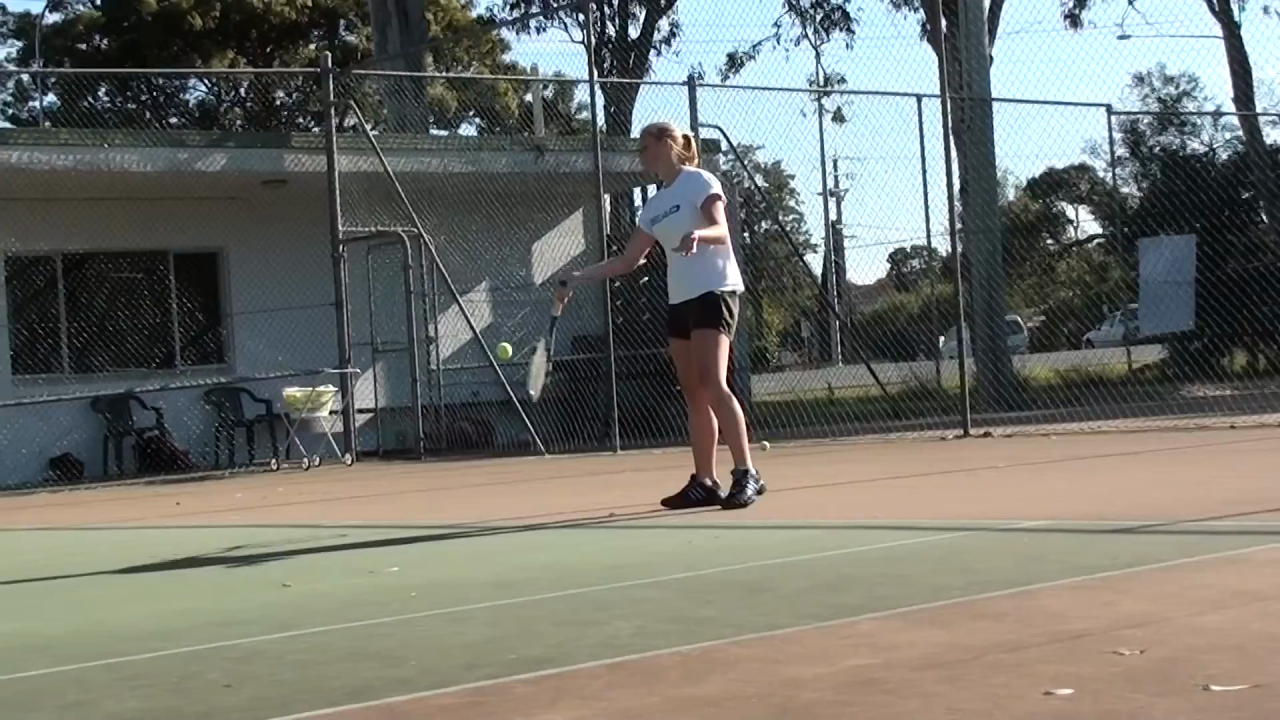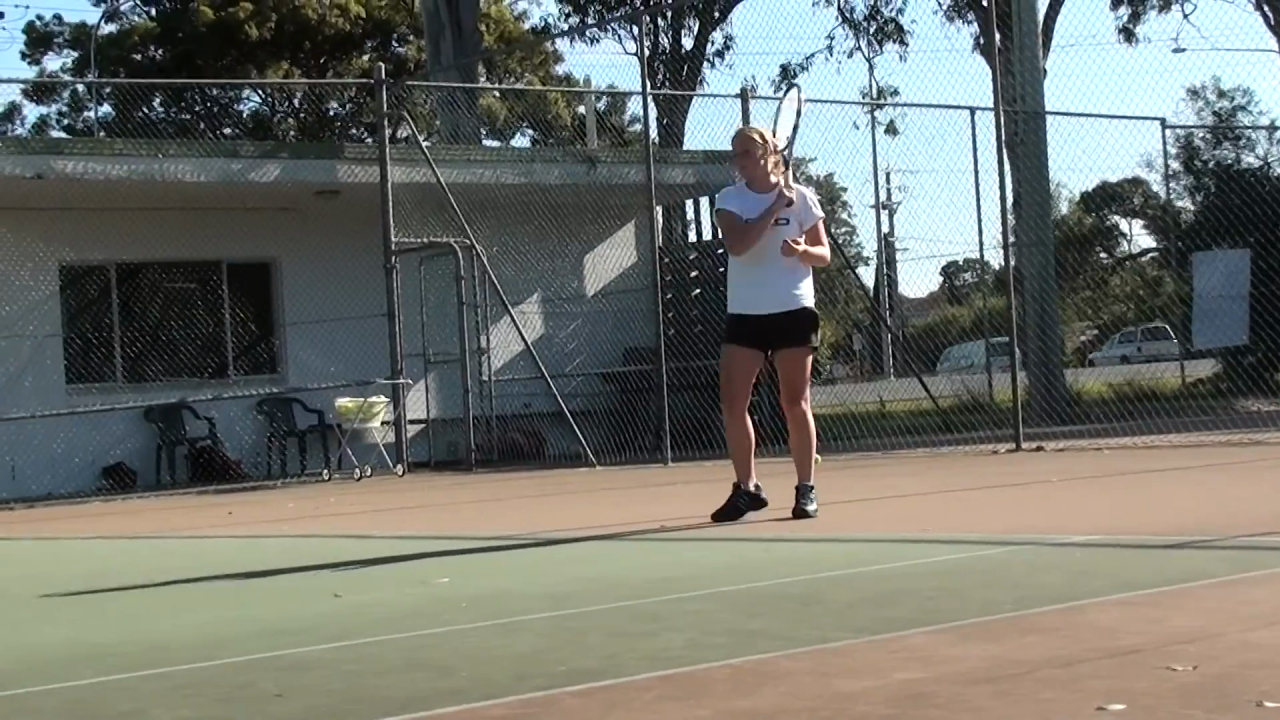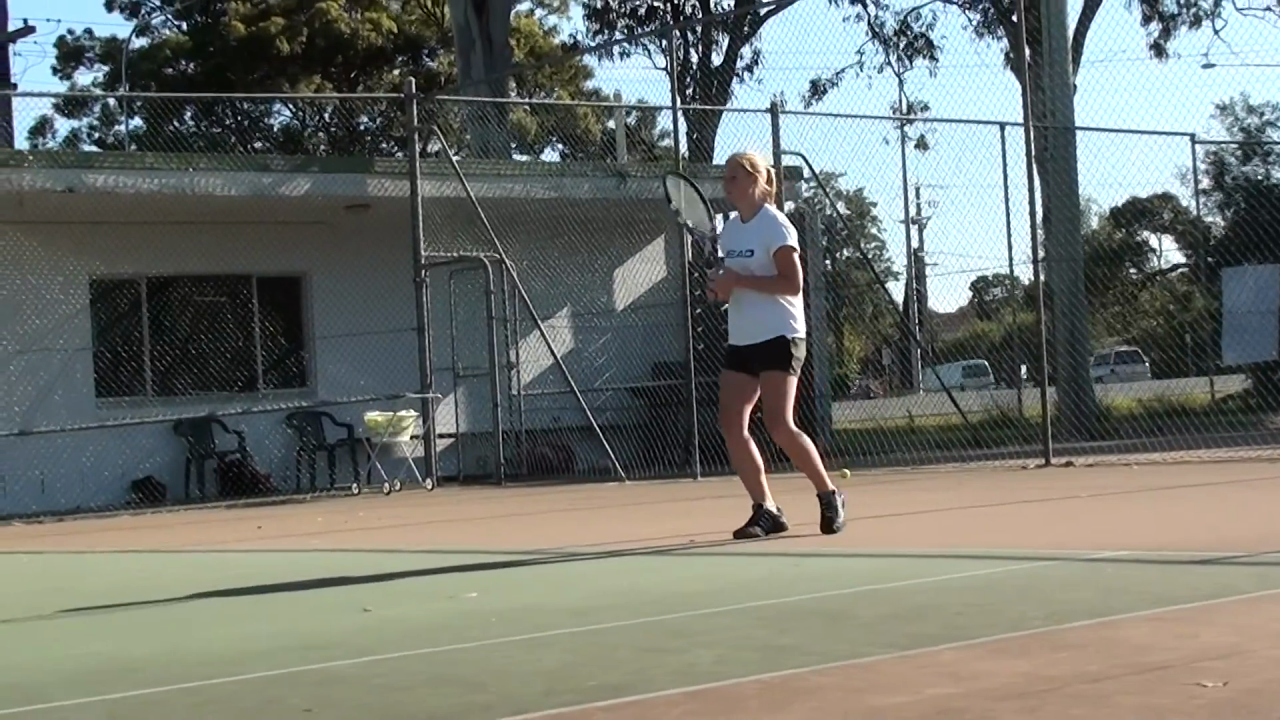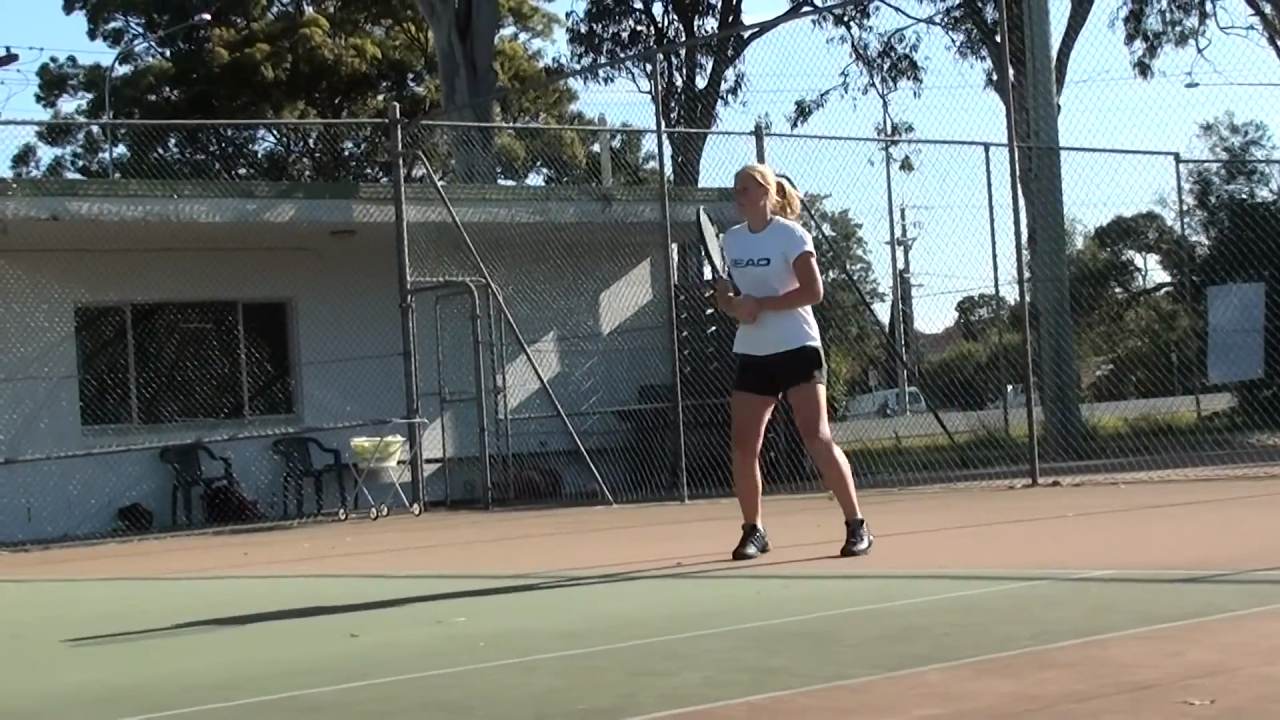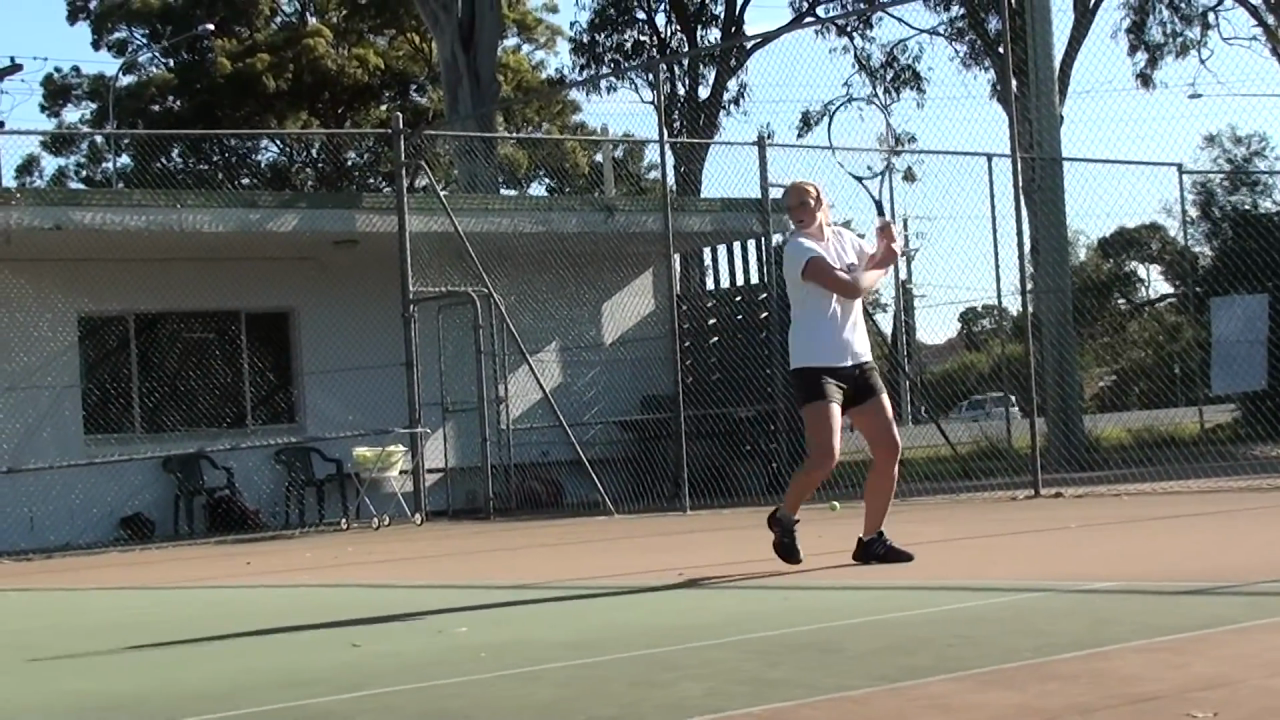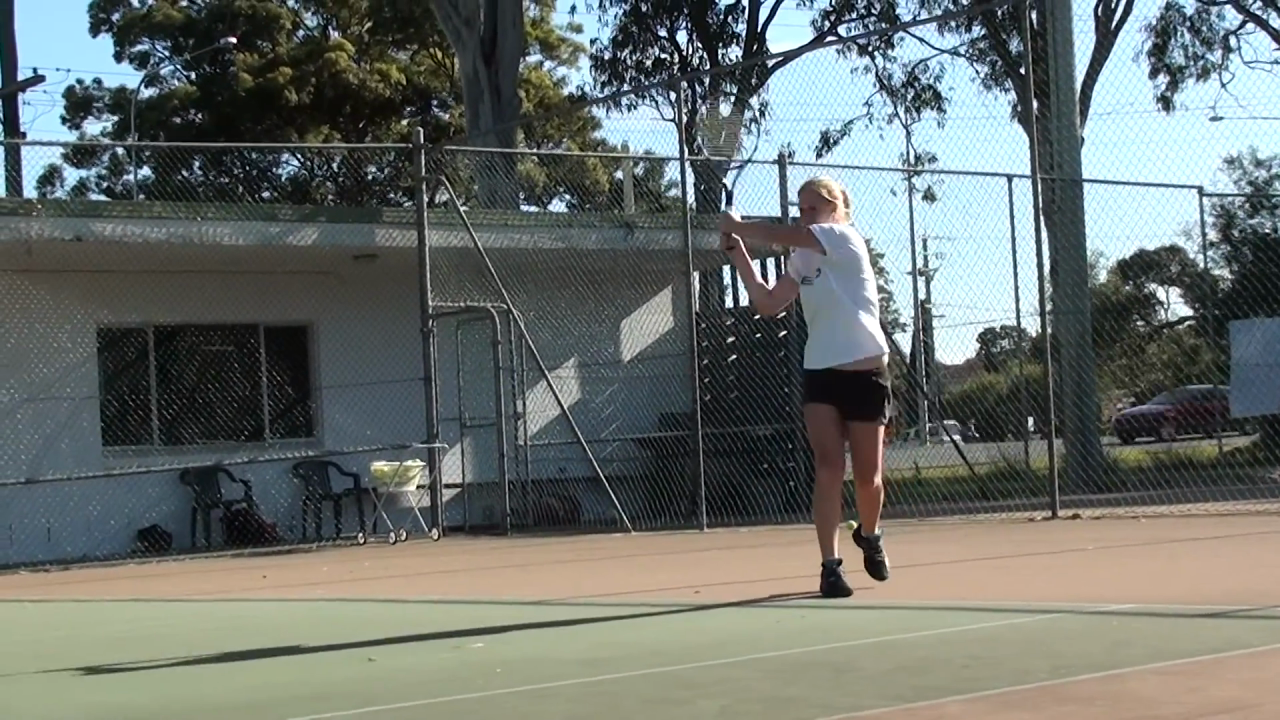
dt=0.7s
person 1, frame 1
left shoulder: (700, 181)
right shoulder: (653, 206)
left elbow: (721, 233)
right elbow: (628, 260)
left wrist: (699, 234)
right wrist: (580, 277)
left hip: (714, 293)
right hip: (680, 301)
left knee: (712, 384)
right knee: (693, 393)
left ankle: (746, 474)
right ankle: (704, 481)
person 1, frame 2
left shoulder: (802, 197)
right shoulder: (729, 198)
left elbow: (824, 253)
right elbow: (737, 245)
left wrist: (802, 249)
right wrist: (774, 209)
left hip: (793, 309)
right hip: (745, 313)
left knee: (795, 403)
right knee: (732, 402)
left ankle: (805, 489)
right ankle: (746, 487)
person 1, frame 3
left shoulder: (776, 226)
right shoulder: (730, 228)
left elbow: (793, 284)
left wrist: (739, 281)
right wrist: (719, 287)
left hip: (779, 336)
right hip: (741, 340)
left knee: (780, 425)
right knee: (731, 426)
left ankle: (828, 493)
right ankle: (766, 510)
person 1, frame 4
left shoulder: (791, 235)
right shoulder: (731, 240)
left elbow: (813, 290)
right elbow: (723, 293)
left wrist: (761, 304)
right wrist: (736, 308)
left hip: (797, 349)
right hip: (752, 354)
left knee: (818, 438)
right knee: (743, 448)
left ankle: (856, 525)
right ankle: (753, 530)
person 1, frame 5
left shoulder: (842, 237)
right shoulder: (799, 249)
left elbow: (875, 267)
right elbow: (849, 287)
left wrist: (886, 248)
right wrist: (882, 264)
left hip: (857, 362)
right hip: (814, 367)
left knee: (888, 450)
right knee: (824, 457)
left ankle: (871, 539)
right ankle: (785, 516)
person 1, frame 6
left shoulder: (843, 237)
right shoulder: (803, 258)
left elbow: (779, 233)
right elbow: (769, 305)
left wrist: (737, 227)
right wrist: (742, 255)
left hip: (865, 370)
right hip: (821, 372)
left knee: (868, 476)
right knee: (829, 469)
left ankle: (869, 536)
right ankle: (831, 566)
